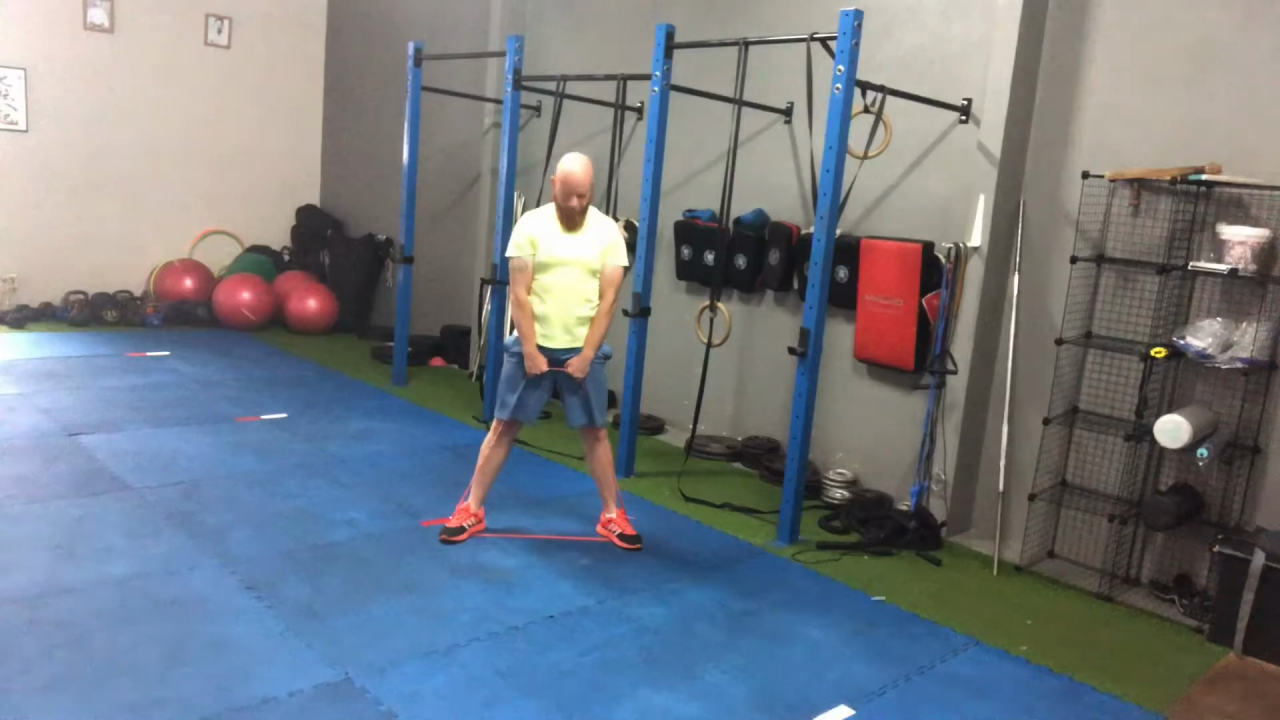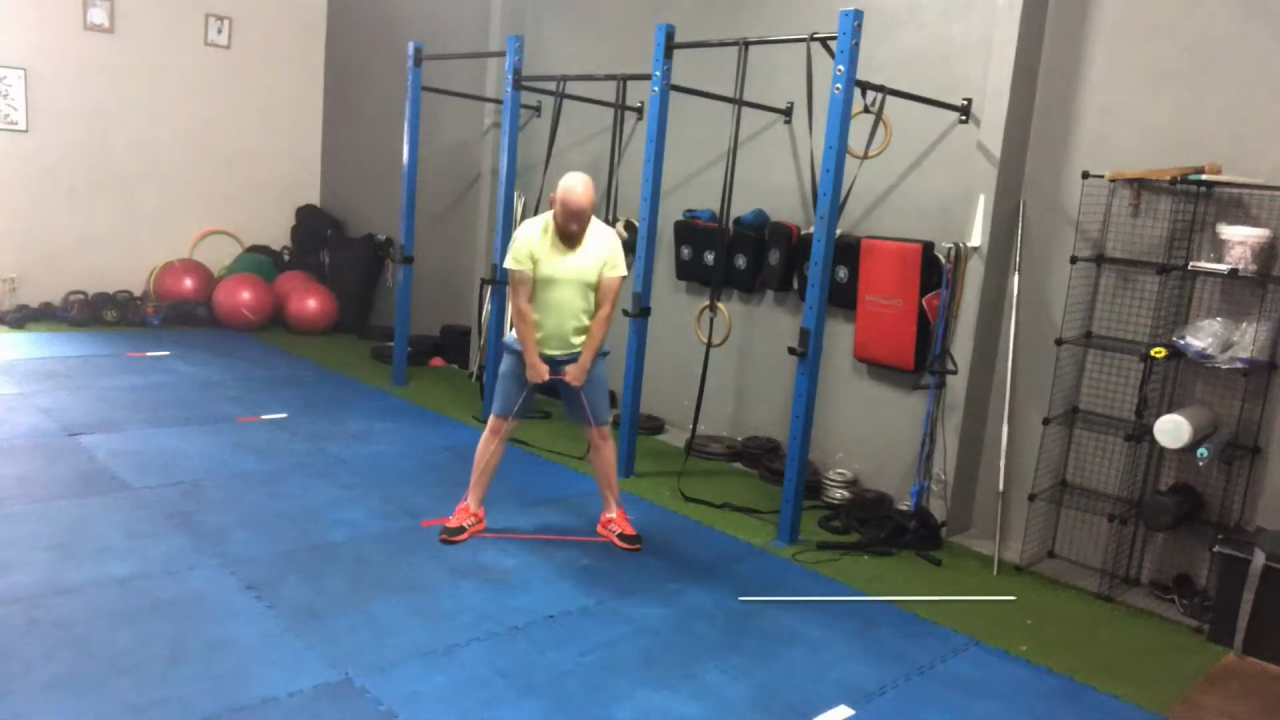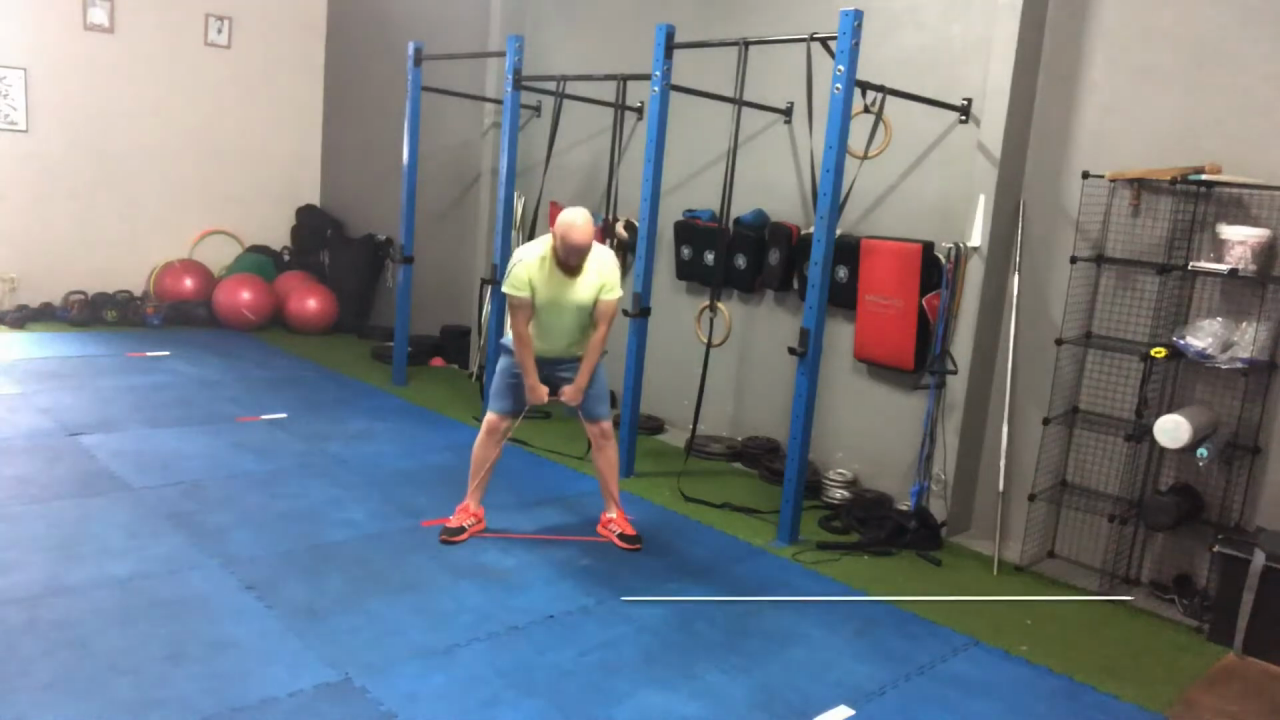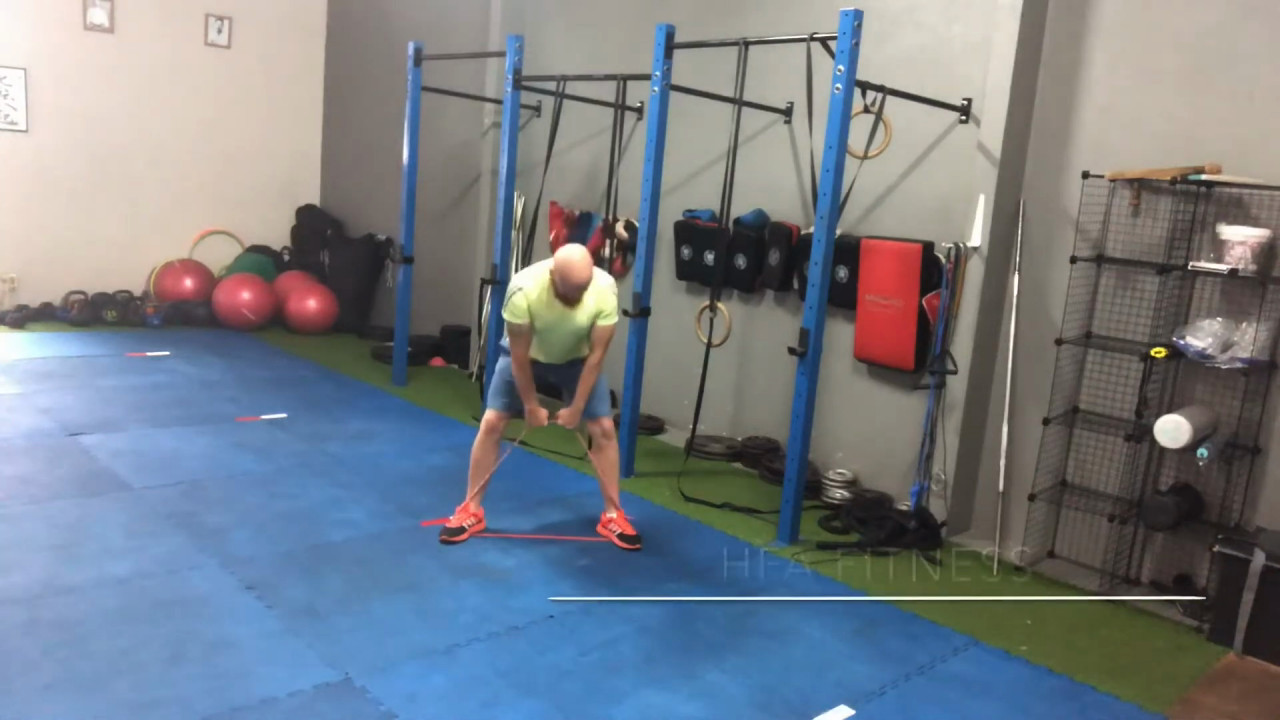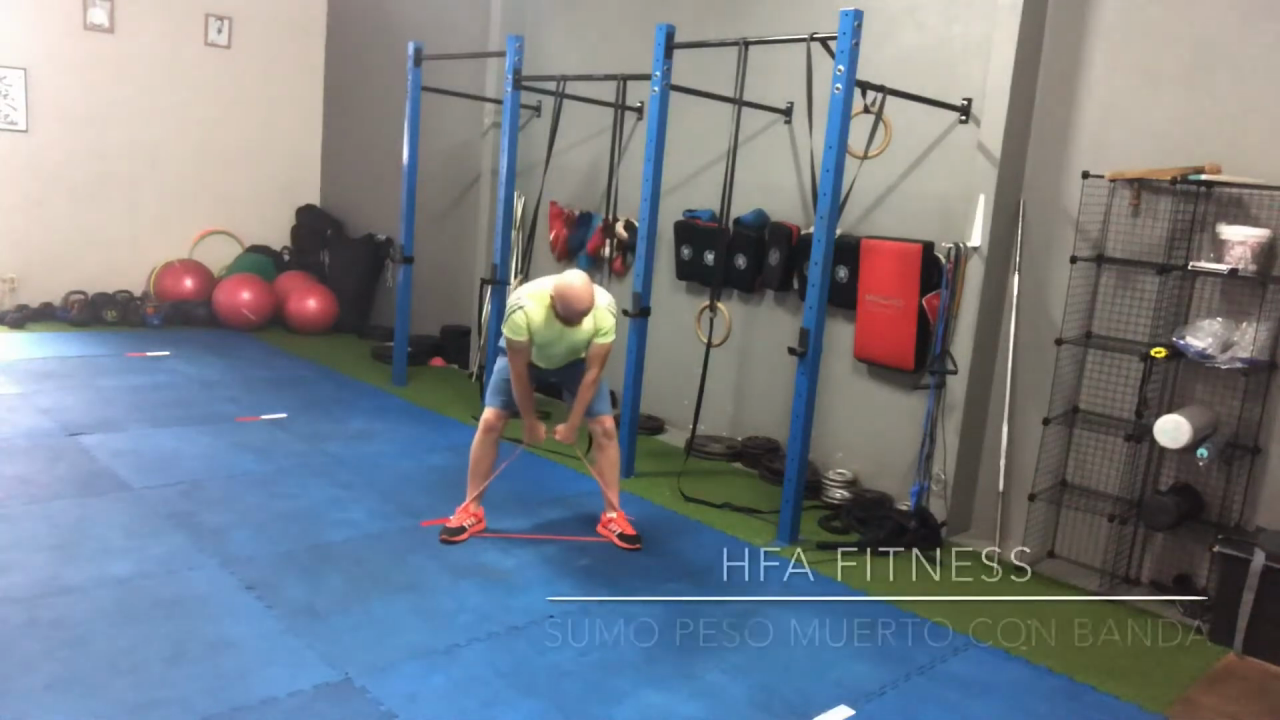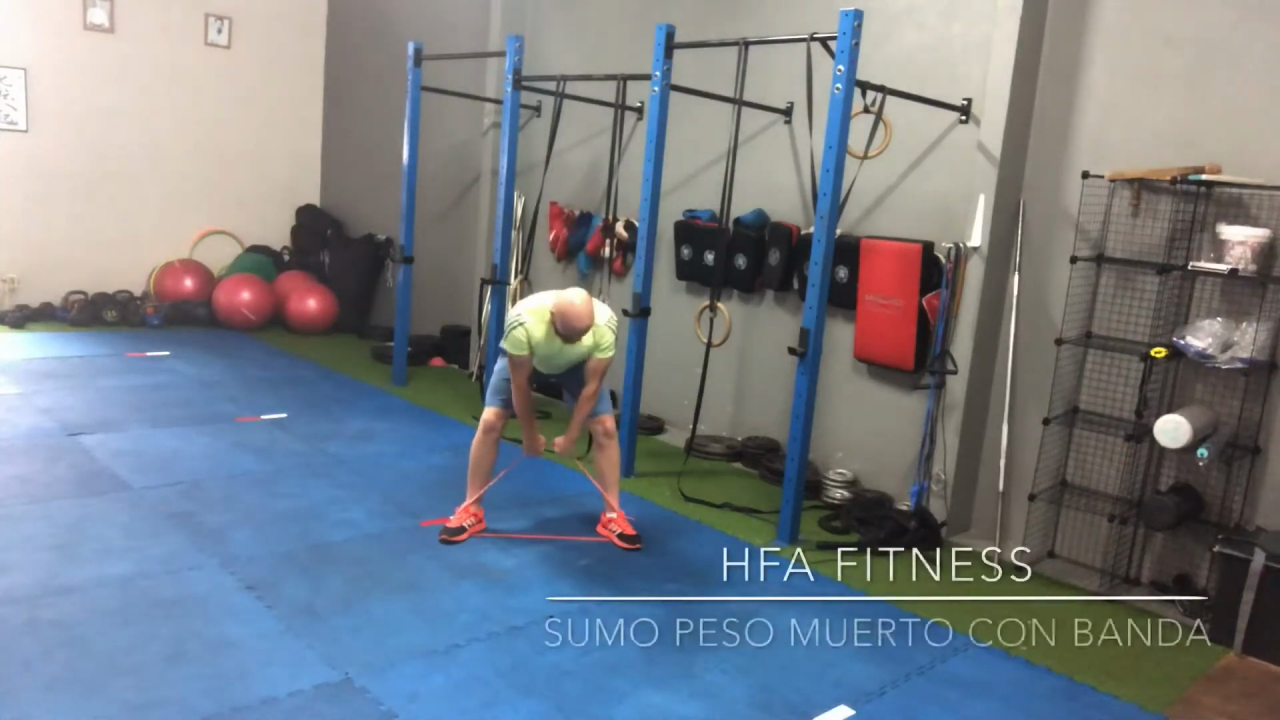
dt=0.4s
person 1, frame 1
left shoulder: (608, 231)
right shoulder: (531, 224)
left elbow: (607, 300)
right elbow: (519, 293)
left wrist: (586, 354)
right wrist: (530, 349)
left hip: (583, 351)
right hip: (533, 347)
left knee: (595, 432)
right knee: (504, 426)
left ankle: (612, 515)
right ankle: (471, 510)
person 1, frame 2
left shoulder: (608, 241)
right shoulder: (528, 235)
left elbow: (605, 310)
right elbow: (520, 304)
left wrist: (583, 363)
right wrist: (532, 360)
left hip: (581, 352)
right hip: (528, 347)
left knee: (599, 431)
right knee: (498, 425)
left ankle: (612, 515)
right ankle: (471, 509)
person 1, frame 3
left shoulder: (606, 263)
right shoulder: (525, 261)
left elbow: (600, 330)
right elbow: (520, 328)
left wrist: (580, 384)
right wrist: (531, 382)
left hip: (579, 356)
right hip: (526, 352)
left knee: (602, 430)
right knee: (494, 424)
left ankle: (613, 515)
right ankle: (471, 510)
person 1, frame 4
left shoulder: (606, 289)
right shoulder: (524, 287)
left elbow: (597, 354)
right elbow: (519, 353)
left wrist: (576, 407)
right wrist: (531, 405)
left hip: (577, 359)
right hip: (526, 355)
left knee: (604, 428)
right knee: (492, 423)
left ankle: (613, 515)
right ankle: (471, 510)
person 1, frame 5
left shoulder: (605, 308)
right shoulder: (522, 304)
left elbow: (593, 371)
right elbow: (518, 369)
left wrist: (573, 424)
right wrist: (530, 422)
left hip: (575, 360)
right hip: (523, 356)
left knee: (605, 427)
right knee: (490, 422)
left ankle: (612, 516)
right ankle: (471, 510)
person 1, frame 6
left shoulder: (605, 323)
right shoulder: (523, 320)
left elbow: (592, 385)
right elbow: (520, 383)
left wrist: (571, 436)
right wrist: (530, 434)
left hip: (576, 364)
right hip: (521, 359)
left knee: (606, 427)
right knee: (490, 423)
left ankle: (612, 516)
right ankle: (471, 510)
